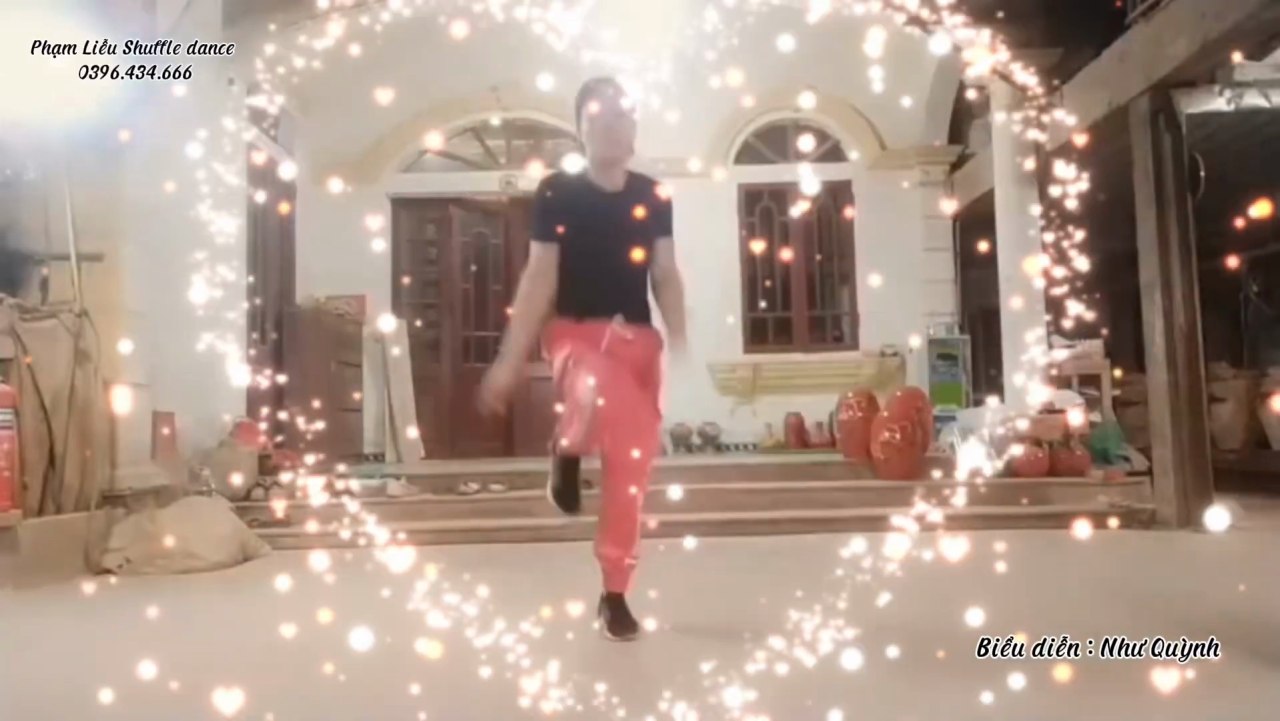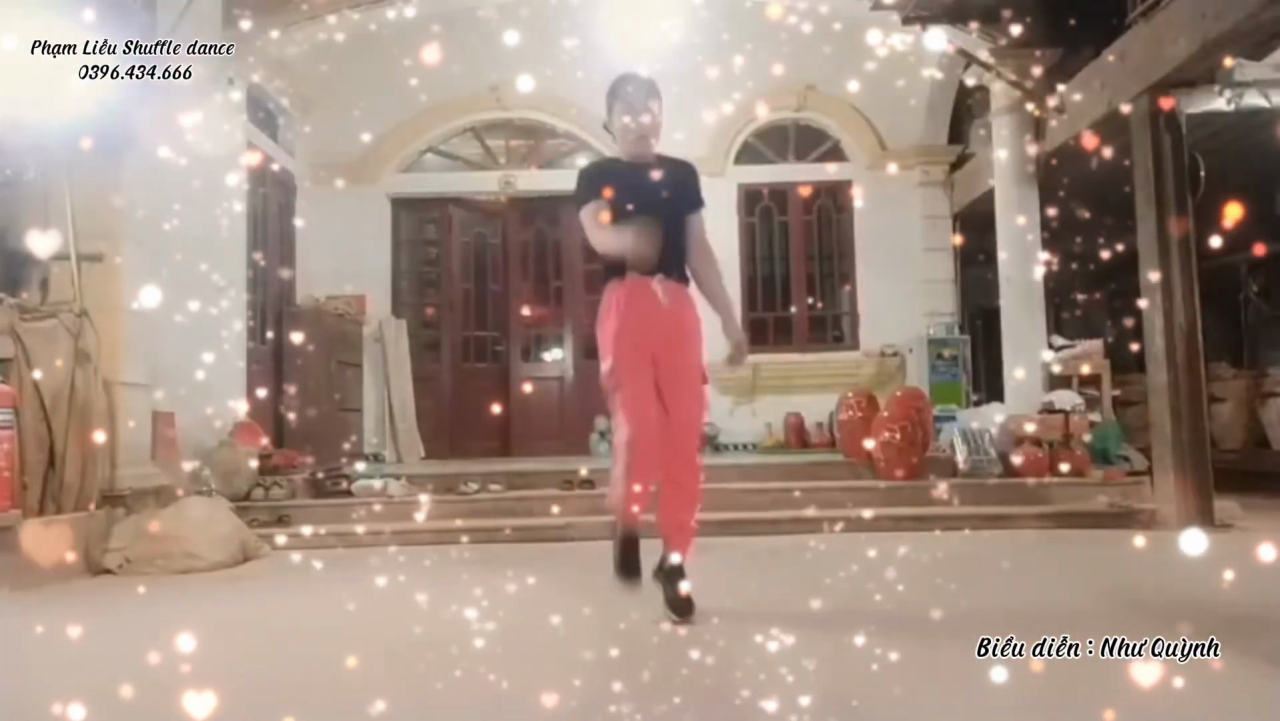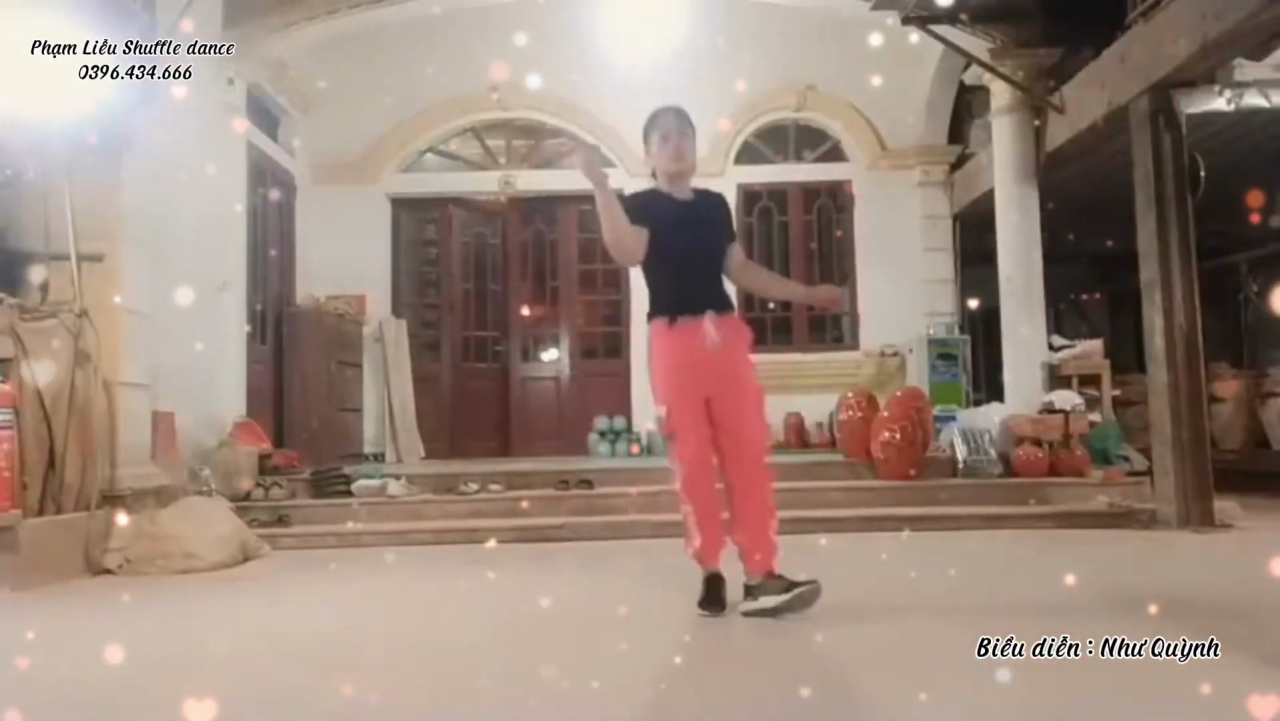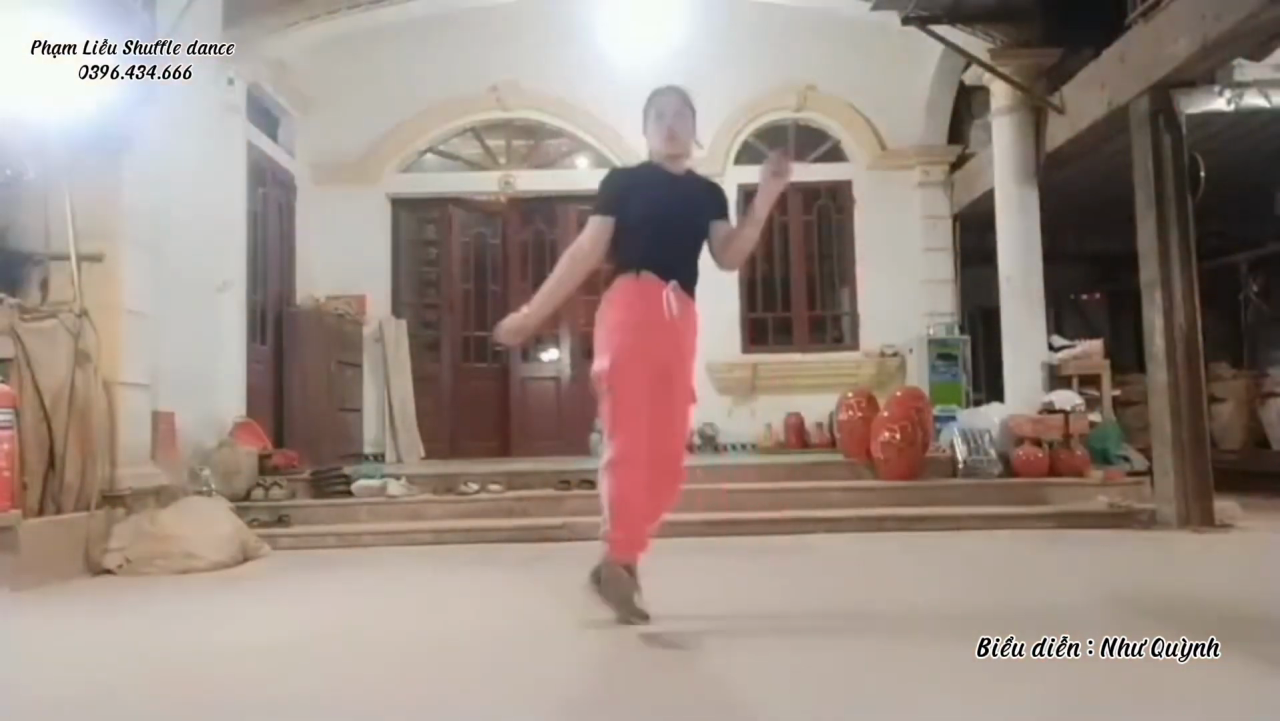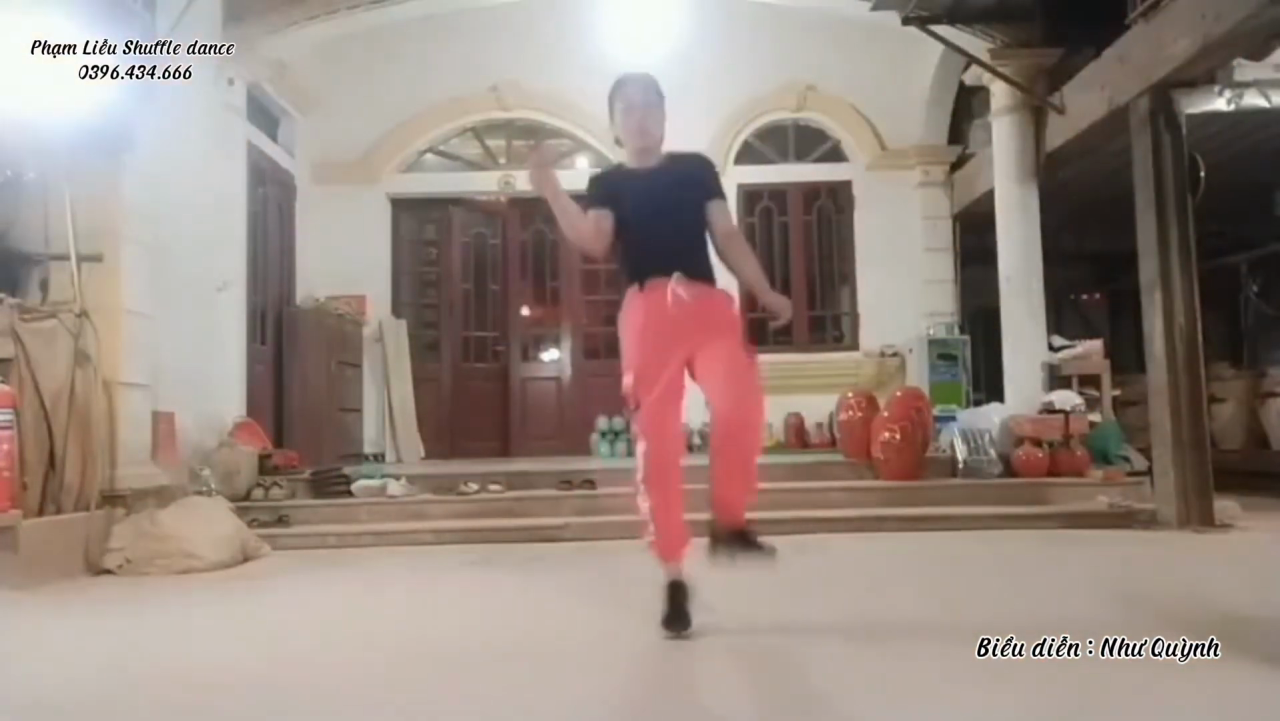
dt=1s
person 1, frame 1
left shoulder: (655, 194)
right shoulder: (557, 194)
left elbow: (666, 272)
right elbow: (539, 280)
left wrist: (674, 327)
right wrist: (510, 360)
left hip: (636, 338)
right hip: (577, 331)
left knee: (634, 472)
right knee: (596, 396)
left ankle: (614, 593)
right ankle: (568, 455)
person 1, frame 2
left shoulder: (682, 174)
right shoulder: (596, 176)
left elbow: (699, 251)
right elbow: (597, 234)
left wrist: (731, 319)
right wrist: (625, 241)
left hip: (679, 307)
right hip: (627, 305)
left knee: (684, 438)
right knee: (635, 427)
left ankle: (674, 560)
right ankle: (627, 530)
person 1, frame 3
left shoulder: (715, 204)
right shoulder: (639, 206)
left elbow: (742, 271)
right elbow: (628, 252)
left wrist: (809, 294)
right wrist: (601, 188)
left hip: (727, 338)
right hip: (674, 340)
left knee: (750, 460)
right knee: (693, 466)
left ankle: (761, 580)
right ankle: (710, 572)
person 1, frame 4
left shoulder: (708, 191)
right shoulder: (624, 180)
left elbow: (732, 255)
right elbow: (587, 249)
left wrist: (769, 193)
right wrist: (535, 310)
left hip: (680, 322)
right hip: (630, 307)
left knee: (667, 455)
right knee: (627, 439)
left ankle: (619, 564)
right ankle: (617, 567)
person 1, frame 5
left shoulder: (696, 169)
right shoulder: (607, 184)
left elbow: (728, 237)
right elbow: (593, 242)
left wrist: (766, 293)
right wrist: (550, 190)
left hip: (707, 305)
right hip: (646, 313)
left knee: (742, 404)
right knee: (657, 445)
left ankle: (729, 523)
right ankle: (674, 576)
